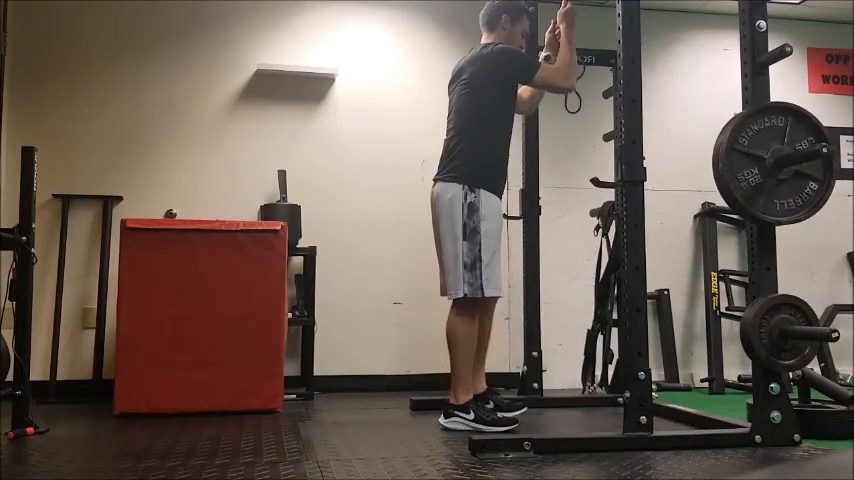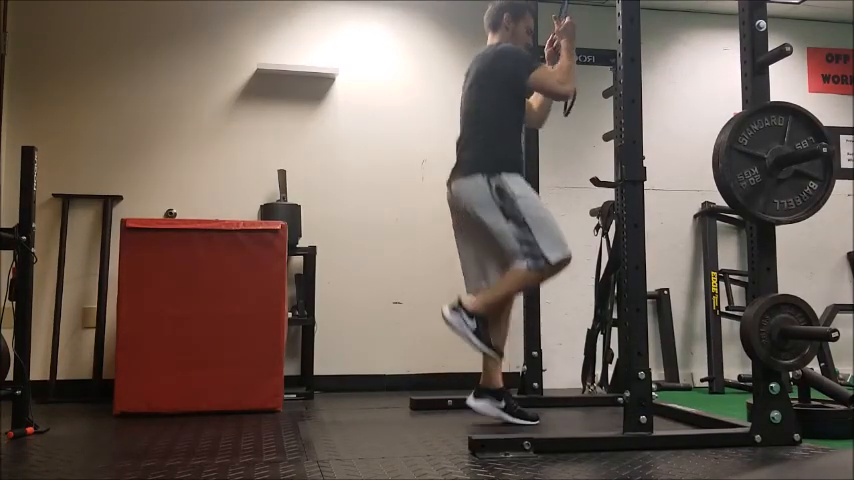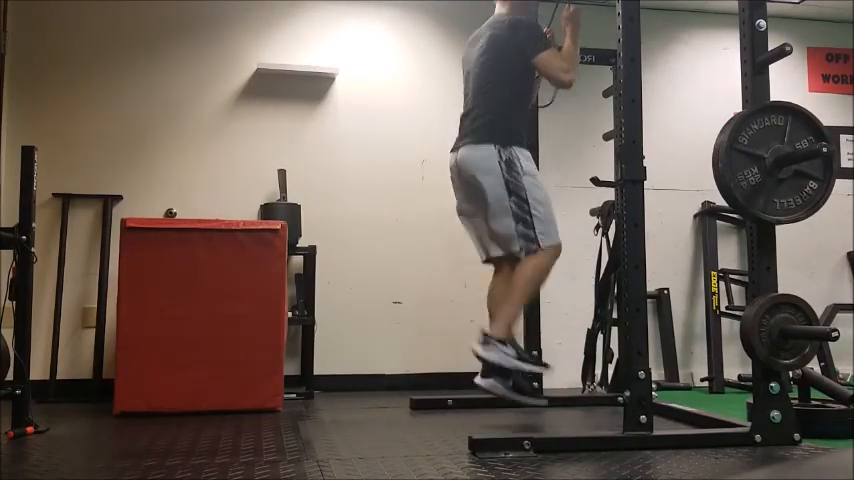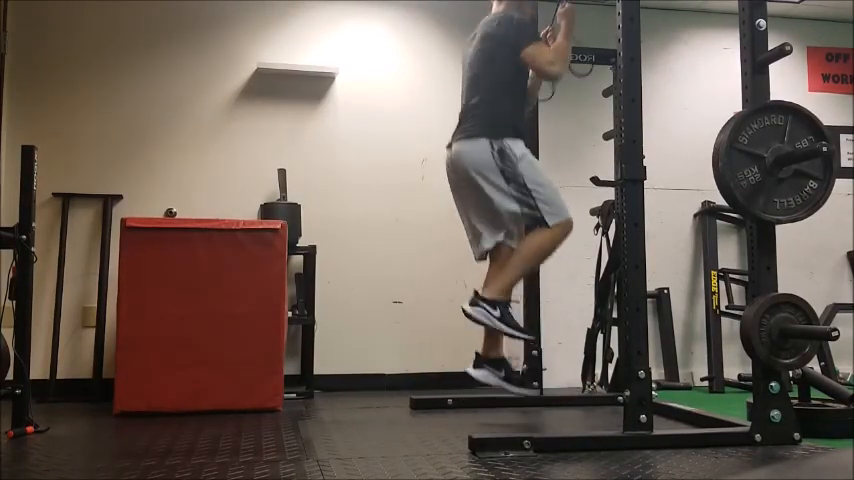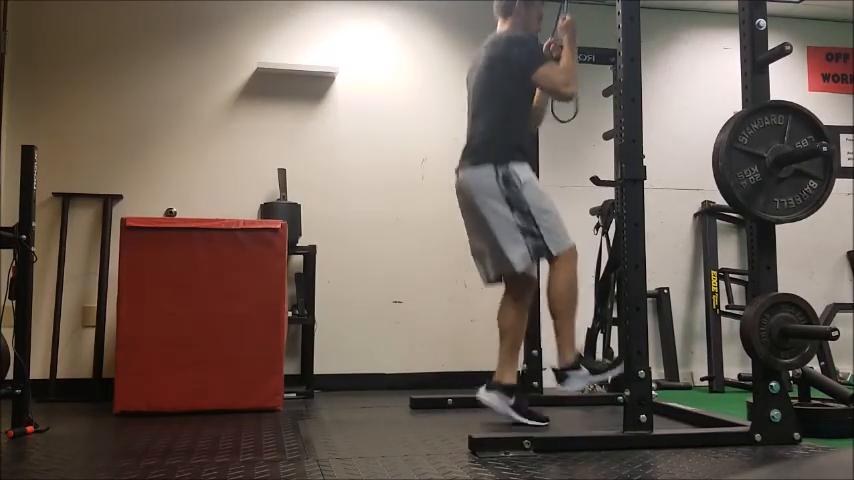
dt=1s
person 1, frame 1
left shoulder: (477, 65)
right shoulder: (499, 57)
left elbow: (526, 101)
right elbow: (565, 79)
left wrist: (550, 45)
left hip: (464, 188)
right hip: (470, 190)
left knee: (480, 295)
right knee: (471, 296)
left ankle: (477, 390)
right ankle: (460, 404)
person 1, frame 2
left shoulder: (487, 67)
right shoulder: (506, 57)
left elbow: (535, 116)
right elbow: (563, 87)
left wrist: (547, 62)
right wrist: (566, 45)
left hip: (469, 182)
right hip: (489, 179)
left knee: (502, 296)
right knee: (552, 255)
left ankle: (490, 388)
right ankle: (471, 307)
person 1, frame 3
left shoulder: (478, 39)
right elbow: (565, 75)
left wrist: (536, 59)
left hip: (467, 153)
right hip: (496, 151)
left knee: (511, 257)
right knee: (544, 247)
left ankle: (496, 364)
right ankle: (499, 341)
person 1, frame 4
left shoulder: (485, 36)
left elbow: (520, 101)
right elbow: (553, 68)
left wrist: (538, 53)
left hip: (467, 149)
right hip: (491, 146)
left knee: (506, 248)
right knee: (556, 223)
left ankle: (490, 359)
right ankle: (490, 299)
person 1, frame 5
left shoulder: (487, 56)
right shoulder: (517, 43)
left elbow: (528, 121)
right elbow: (566, 87)
left wrist: (542, 81)
right wrist: (568, 41)
left hip: (475, 173)
right hip: (499, 170)
left knee: (521, 280)
right knee: (563, 254)
left ankle: (503, 383)
right ankle: (569, 364)
